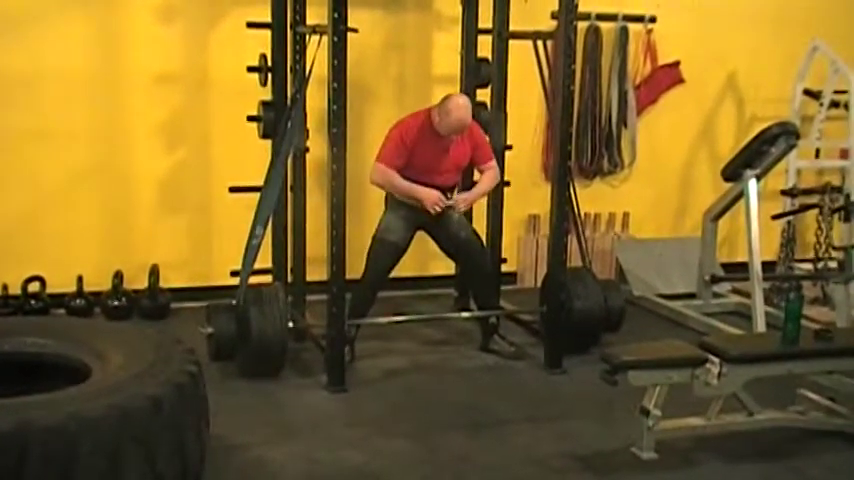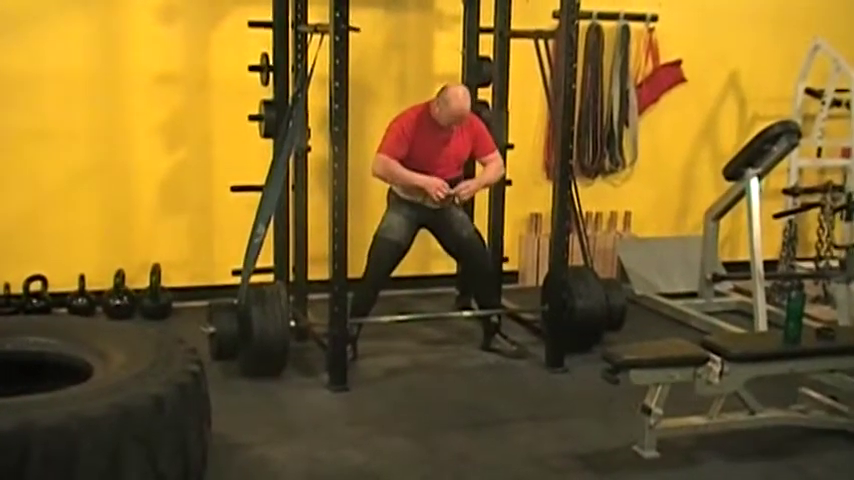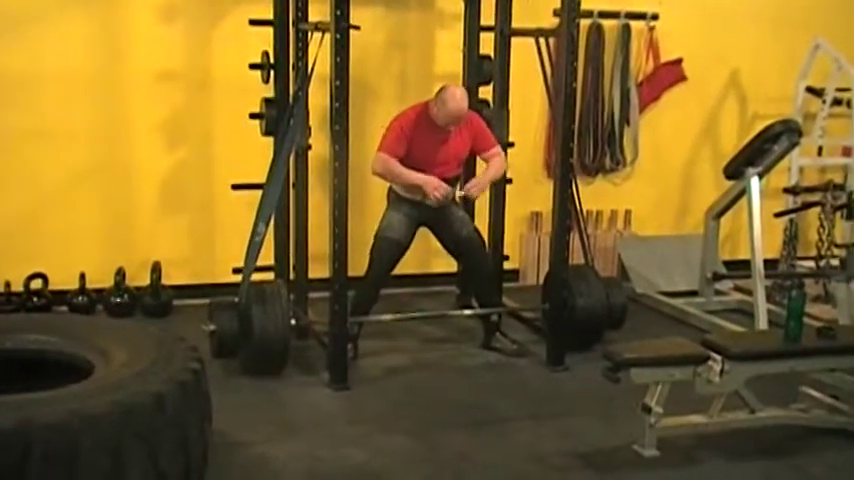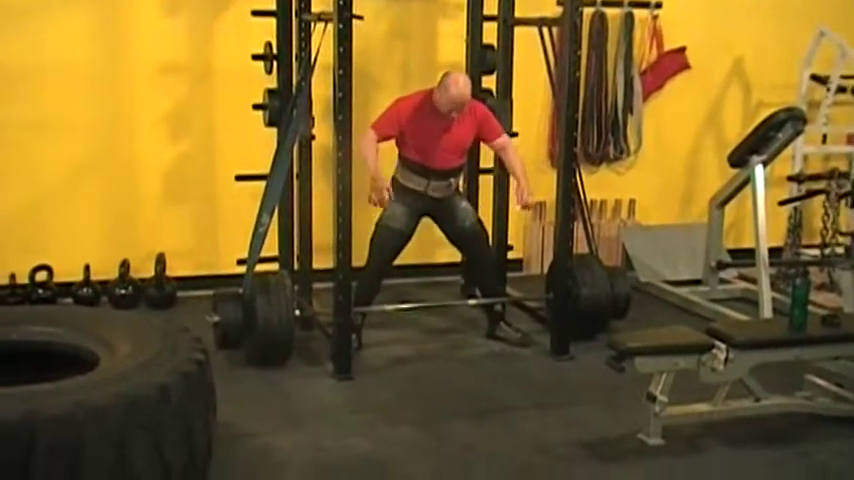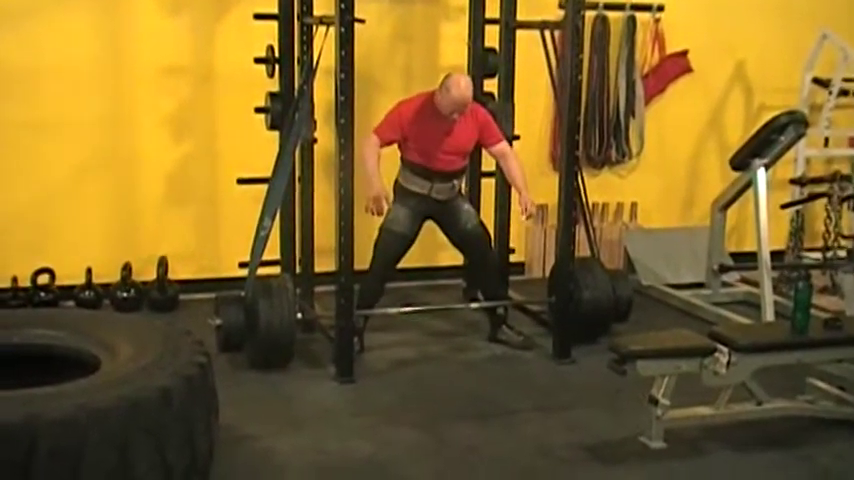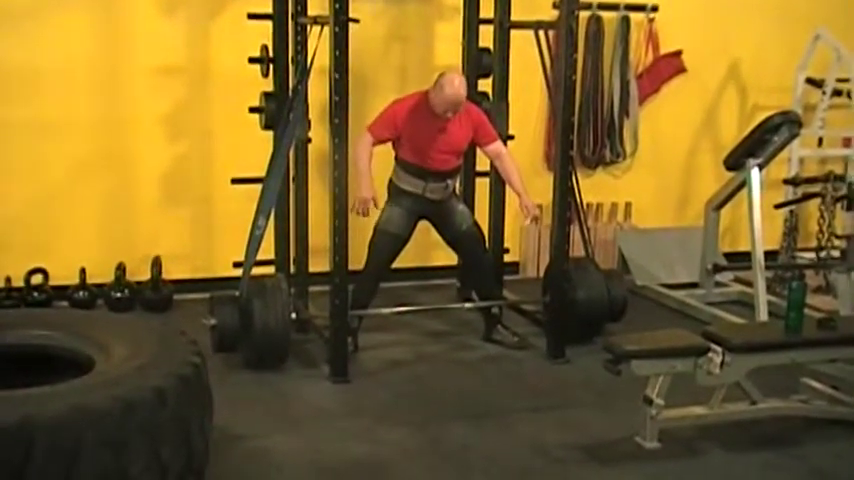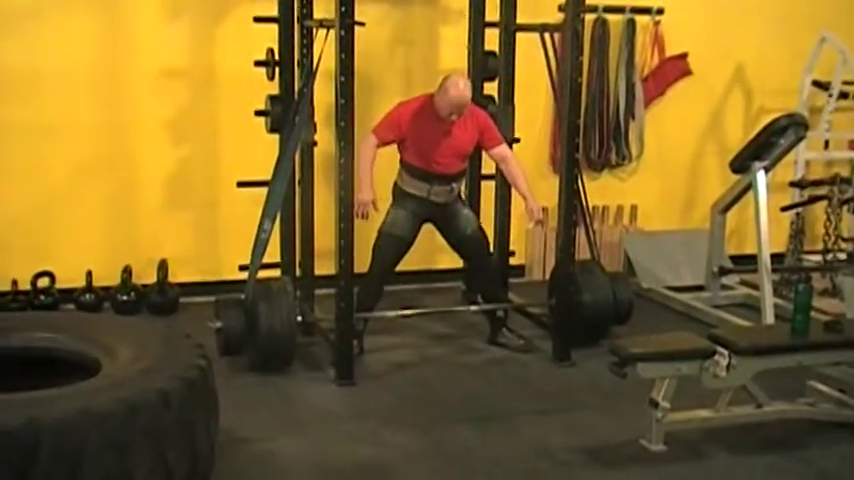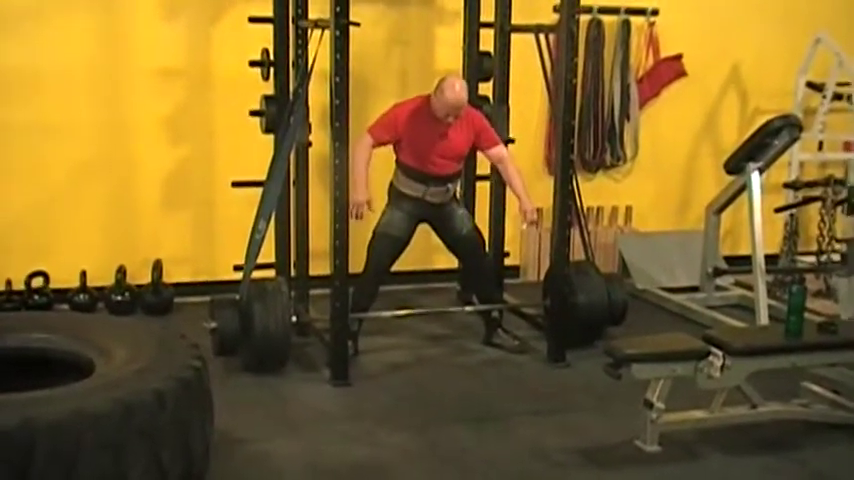
dt=0.3s
person 1, frame 1
left shoulder: (472, 132)
right shoulder: (408, 128)
left elbow: (492, 171)
right elbow: (378, 174)
left wrist: (473, 194)
right wrist: (421, 193)
left hip: (445, 206)
right hip: (404, 205)
left knee: (481, 263)
right knee: (376, 269)
left ankle: (490, 333)
right ankle: (346, 337)
person 1, frame 2
left shoulder: (473, 125)
right shoulder: (408, 122)
left elbow: (497, 164)
right elbow: (380, 166)
left wrist: (477, 183)
right wrist: (423, 181)
left hip: (447, 205)
right hip: (406, 204)
left knee: (481, 262)
right knee: (378, 268)
left ankle: (492, 333)
right ankle: (349, 336)
person 1, frame 3
left shoulder: (472, 122)
right shoulder: (408, 121)
left elbow: (498, 158)
right elbow: (379, 164)
left wrist: (484, 179)
right wrist: (422, 180)
left hip: (446, 203)
right hip: (406, 202)
left knee: (480, 261)
right knee: (378, 267)
left ankle: (492, 330)
right ankle: (349, 335)
person 1, frame 4
left shoulder: (477, 112)
right shoulder: (408, 107)
left elbow: (505, 146)
right elbow: (369, 138)
left wrist: (521, 181)
right wrist: (376, 177)
left hip: (449, 193)
right hip: (408, 191)
left knee: (482, 251)
right knee: (379, 257)
left ankle: (497, 321)
right ankle: (354, 325)
person 1, frame 5
left shoulder: (478, 115)
right shoulder: (410, 110)
left elbow: (504, 153)
right elbow: (372, 143)
left wrist: (523, 191)
right wrist: (375, 185)
left hip: (451, 196)
right hip: (411, 194)
left knee: (484, 254)
right knee: (383, 260)
left ankle: (499, 324)
right ankle: (355, 328)
person 1, frame 6
left shoulder: (473, 115)
right shoulder: (404, 109)
left elbow: (499, 153)
right elbow: (365, 141)
left wrist: (522, 195)
right wrist: (365, 185)
left hip: (446, 196)
right hip: (406, 194)
left knee: (478, 255)
right knee: (378, 260)
left ankle: (494, 324)
right ankle: (350, 328)
person 1, frame 7
left shoulder: (478, 118)
right shoulder: (408, 112)
left elbow: (505, 157)
right elbow: (369, 143)
left wrist: (529, 197)
right wrist: (364, 187)
left hip: (451, 200)
right hip: (410, 198)
left knee: (482, 258)
right knee: (382, 263)
left ankle: (499, 327)
right ankle: (355, 331)
person 1, frame 8
left shoulder: (474, 120)
right shoulder: (405, 113)
left elbow: (502, 157)
right elbow: (365, 143)
left wrist: (523, 198)
right wrist: (360, 188)
left hip: (446, 200)
right hip: (406, 198)
left knee: (479, 258)
right knee: (377, 263)
left ankle: (494, 328)
right ankle: (350, 332)
